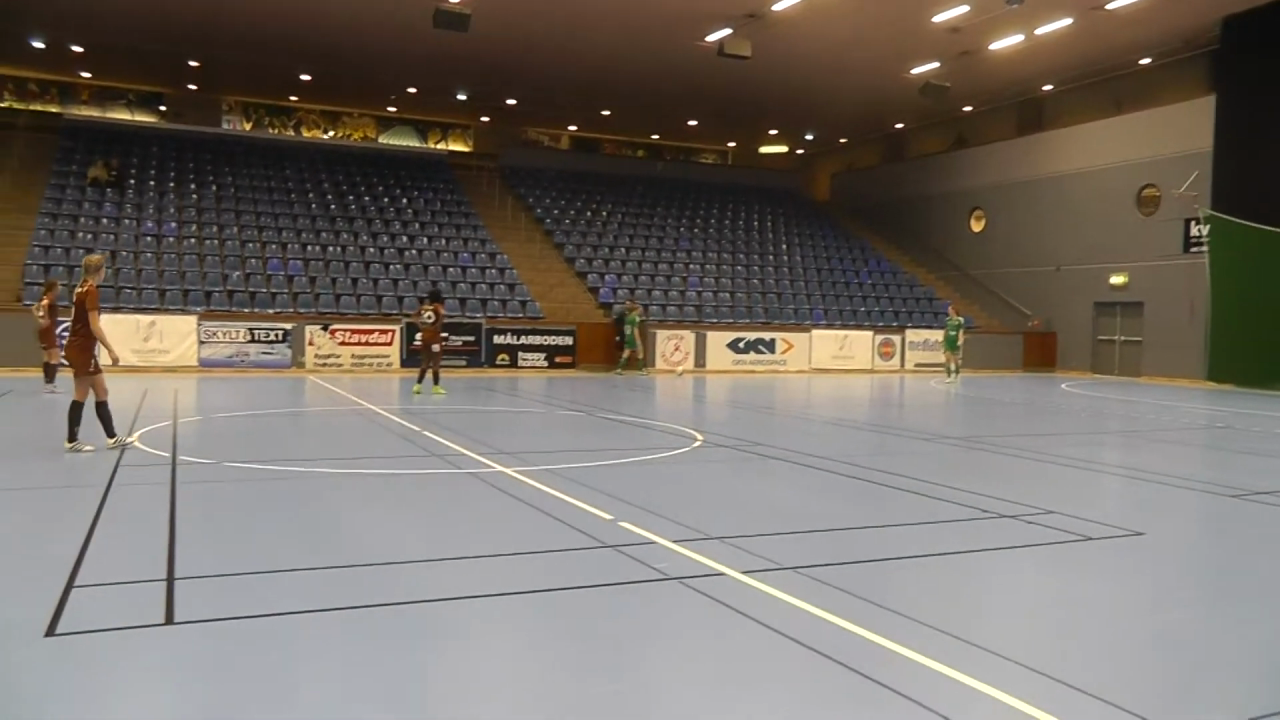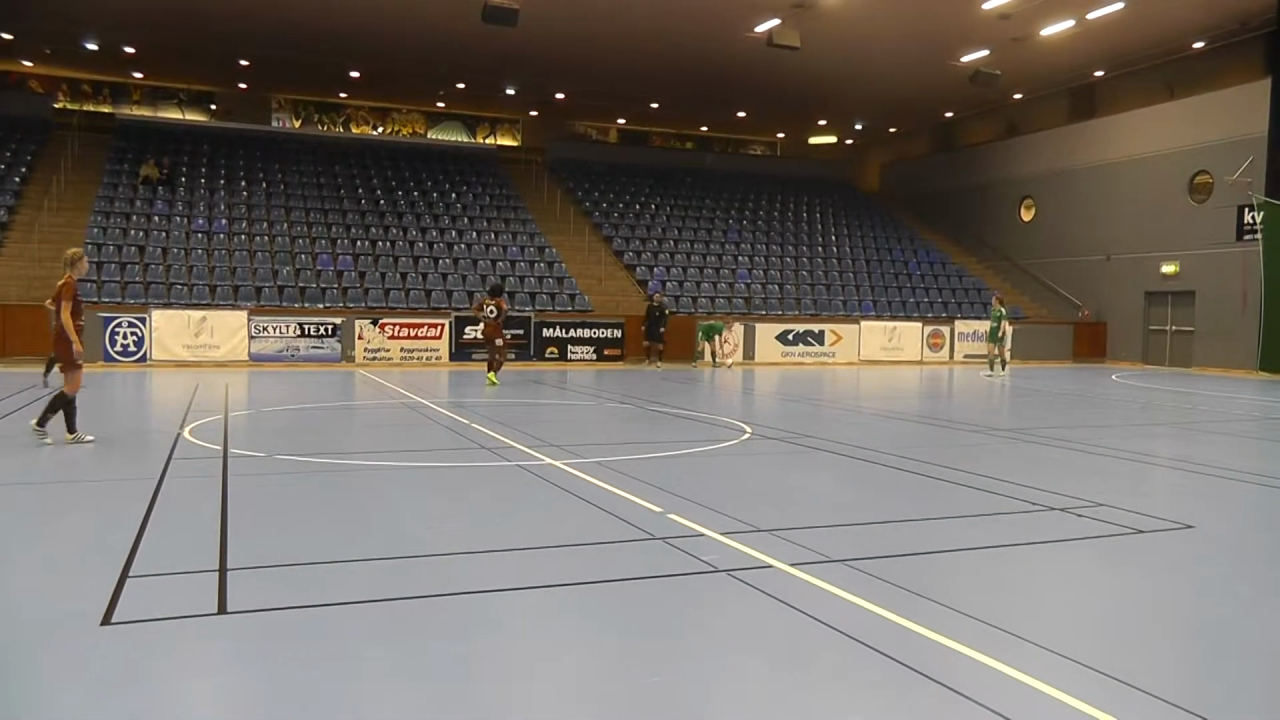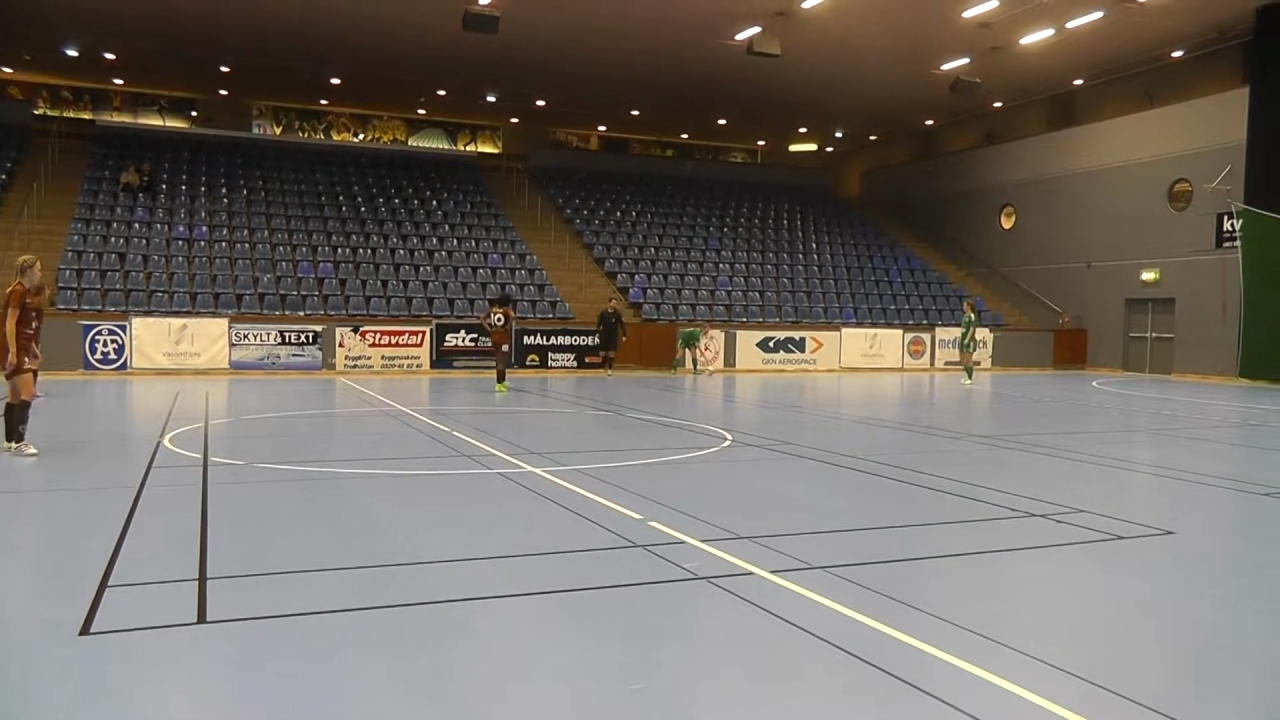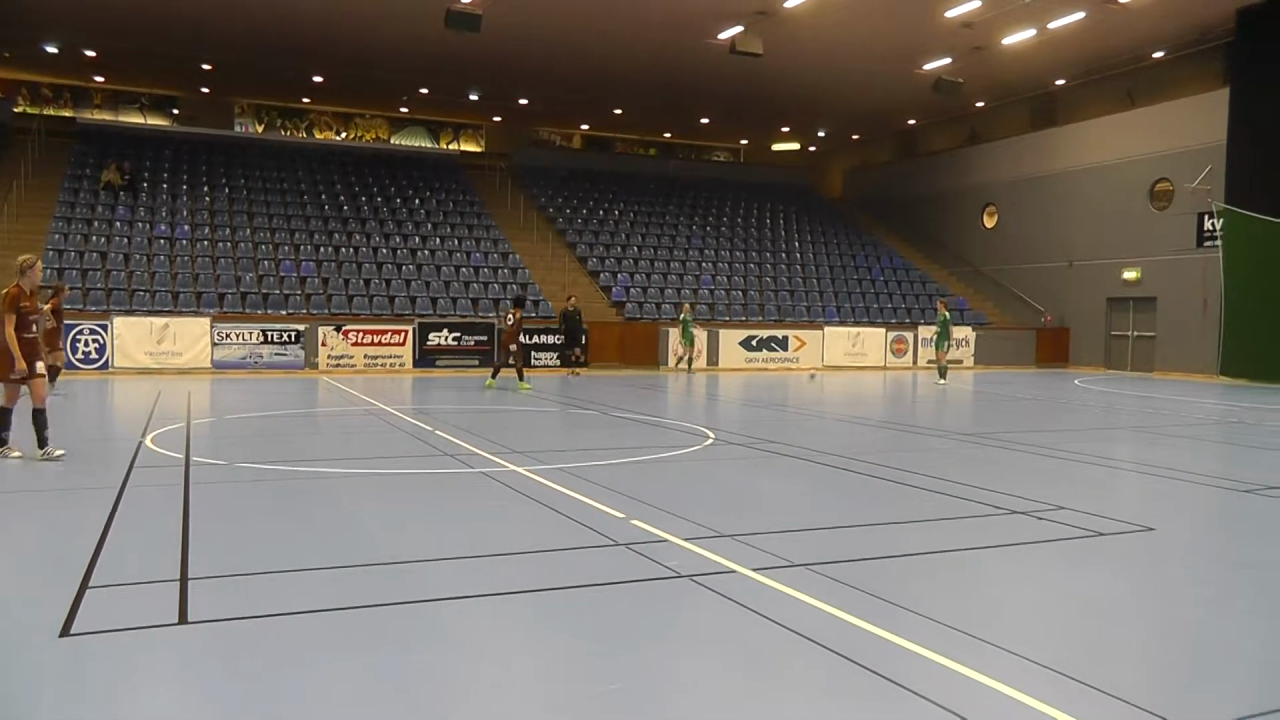
dt=1s
person 1, frame 1
left shoulder: (81, 289)
right shoulder: (91, 291)
right elbow: (94, 325)
right wrist: (111, 350)
left hip: (81, 348)
right hip: (82, 349)
left knee: (102, 393)
right knee: (81, 396)
left ankle: (113, 437)
right ankle: (72, 441)
person 1, frame 2
left shoulder: (68, 283)
right shoulder: (69, 284)
right elbow: (65, 316)
right wrist: (75, 342)
left hip: (67, 342)
right hip: (67, 342)
left knee: (69, 388)
right knee: (72, 389)
left ankle: (72, 433)
right ankle: (40, 424)
person 1, frame 3
left shoulder: (25, 292)
right shoulder: (18, 291)
right elbow: (10, 323)
left wrist: (33, 349)
right wrist: (13, 352)
left hip: (22, 349)
right hip: (15, 350)
left knee: (15, 397)
right knee: (28, 394)
left ankle: (11, 441)
right ankle: (18, 441)
person 1, frame 4
left shoulder: (34, 294)
left wrist: (40, 350)
right wrist: (18, 359)
left hip: (33, 353)
left knee: (40, 399)
left ankle: (44, 448)
